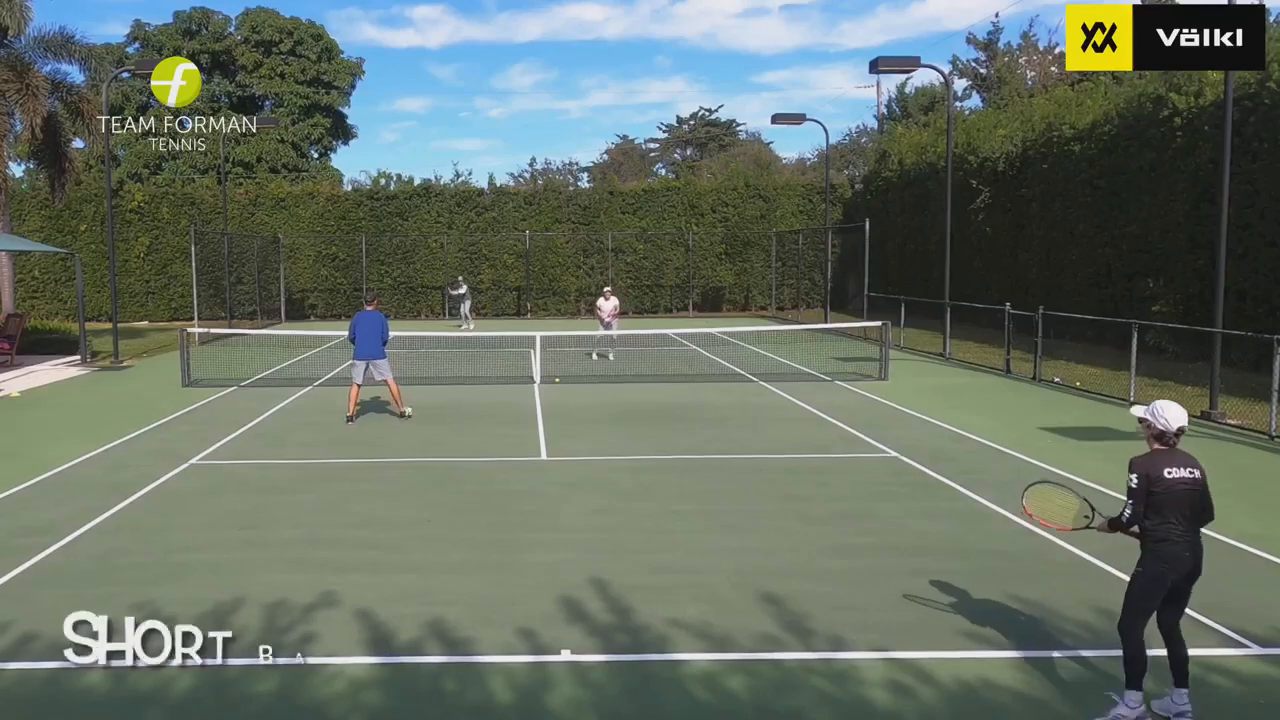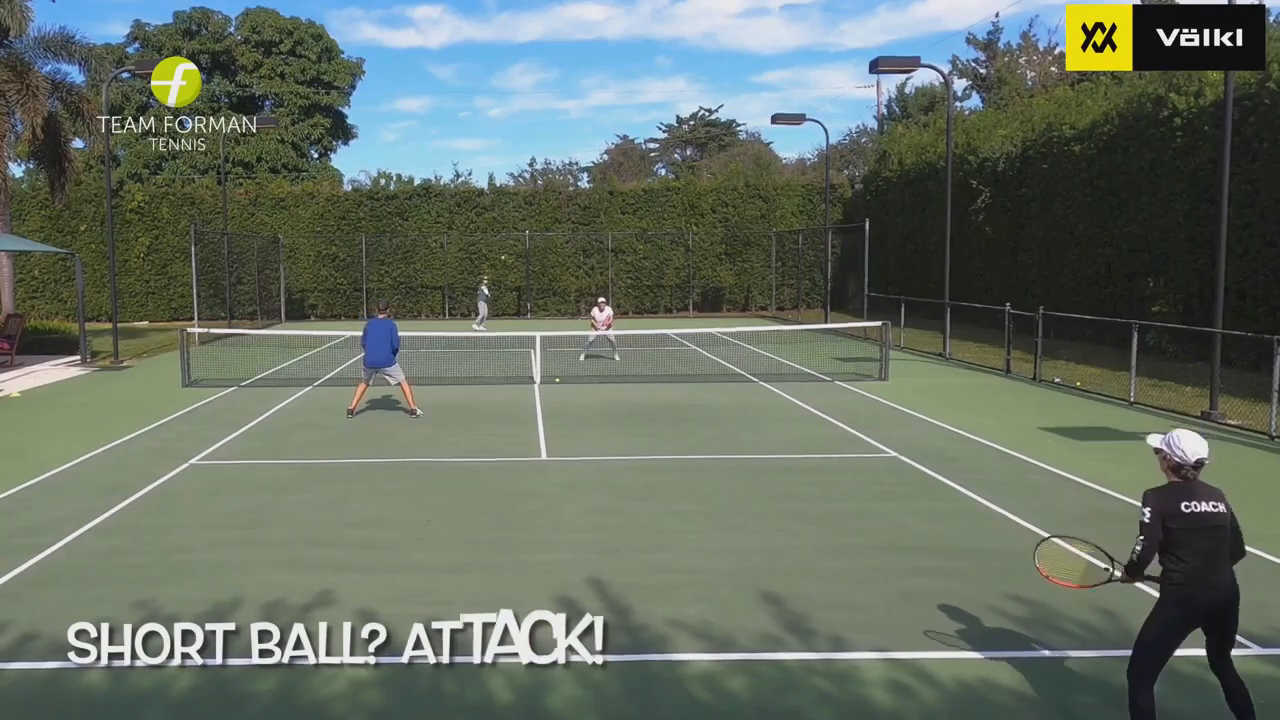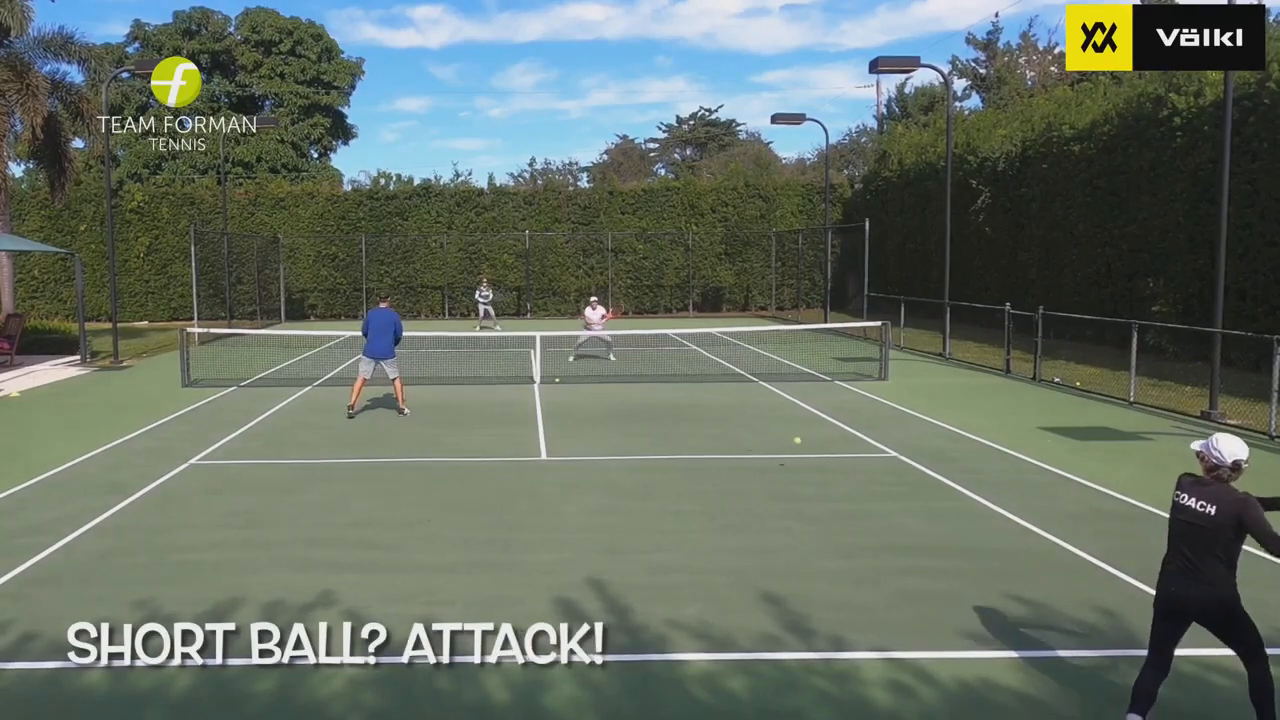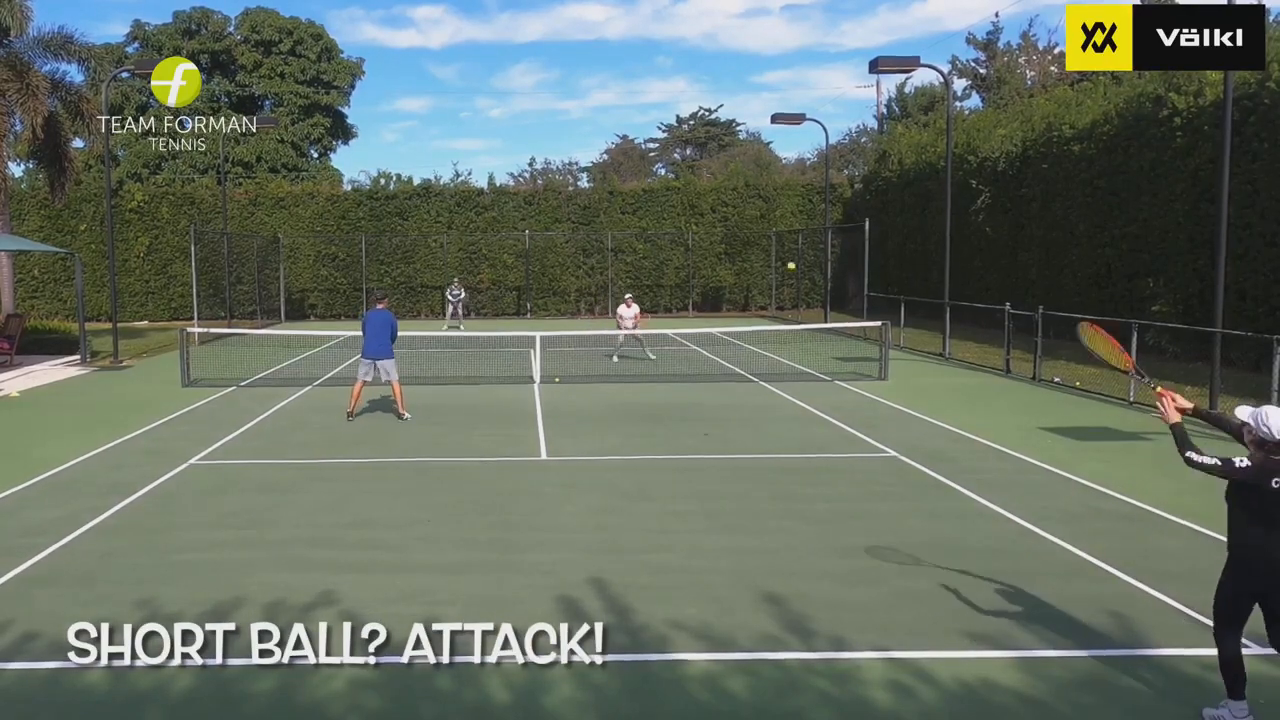
dt=0.7s
person 1, frame 1
left shoulder: (1142, 465)
right shoulder: (1193, 464)
left elbow: (1131, 516)
right elbow: (1207, 514)
left wrist: (1110, 525)
left hip: (1161, 557)
right hip: (1192, 556)
left knee: (1130, 626)
right knee: (1169, 625)
person 1, frame 2
left shoulder: (1157, 498)
right shoulder: (1218, 497)
left elbow: (1145, 552)
right elbow: (1237, 550)
left wrist: (1131, 572)
left hip: (1182, 597)
right hip: (1225, 596)
left knee: (1139, 674)
right knee: (1222, 665)
person 1, frame 3
left shoulder: (1184, 484)
right shoulder: (1240, 503)
left hip: (1171, 593)
right hip: (1216, 598)
left knee: (1156, 663)
right knee: (1256, 662)
person 1, frame 4
left shoulder: (1251, 469)
left elbow: (1196, 460)
right elbow: (1235, 429)
left wrist: (1175, 423)
right wrist: (1194, 410)
left hip: (1247, 565)
left knee: (1226, 632)
